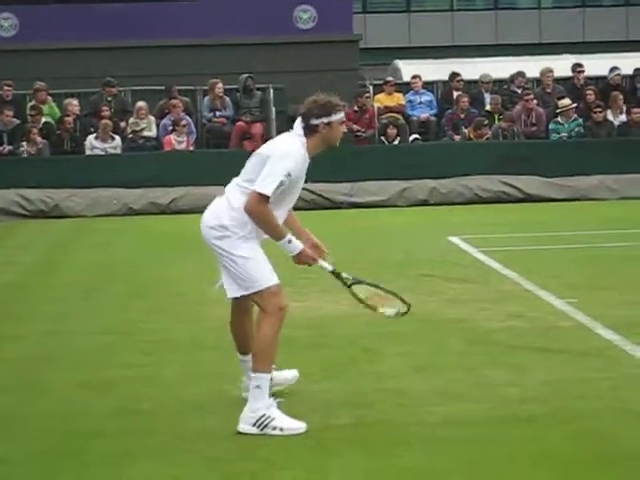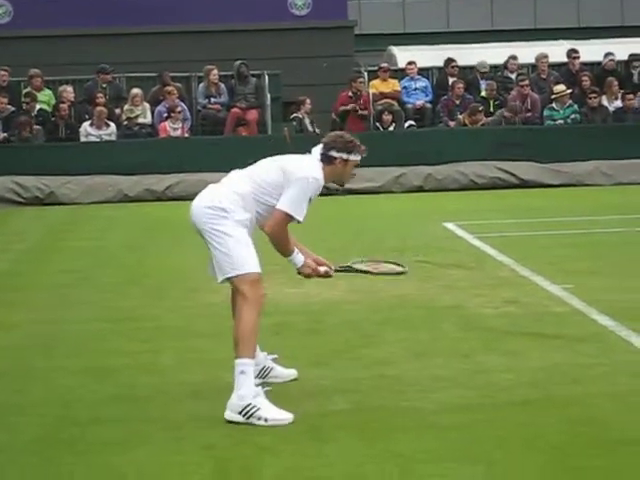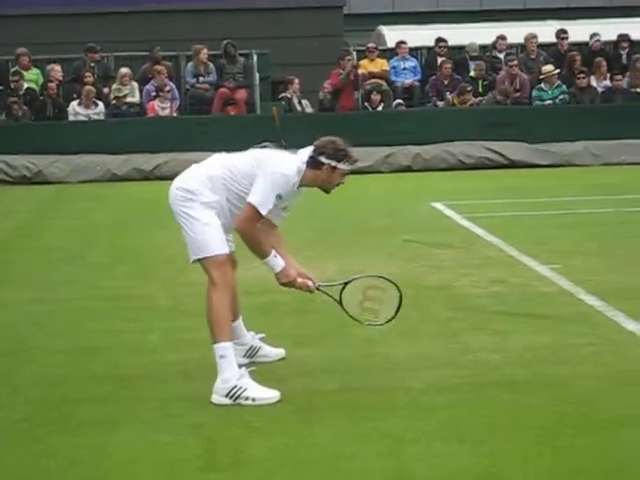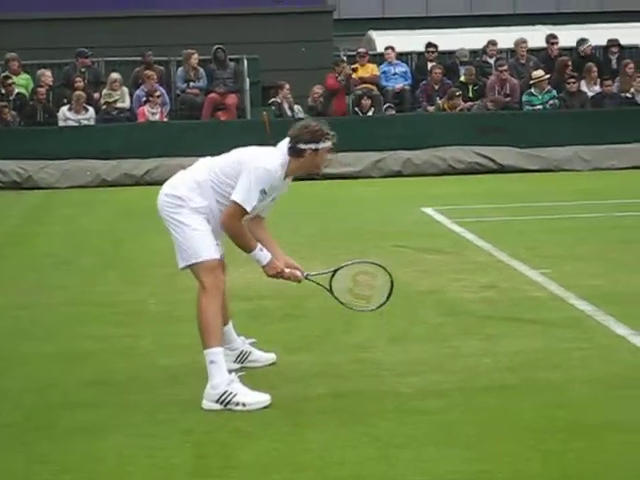
dt=0.5s
person 1, frame 1
left shoulder: (295, 147)
right shoulder: (290, 153)
left elbow: (274, 201)
right elbow: (255, 204)
left wrist: (305, 235)
right wrist: (293, 246)
left hip: (228, 222)
right hip: (229, 226)
left knee: (244, 301)
right knee: (274, 305)
left ankle: (255, 377)
right ankle: (258, 411)
person 1, frame 2
left shoulder: (302, 168)
right shoulder: (310, 177)
left elbow: (270, 223)
right elbow: (273, 228)
left wrist: (307, 255)
right wrist: (298, 261)
left hip: (211, 205)
right hip: (220, 212)
left knee: (243, 286)
right knee: (251, 294)
left ankle: (254, 363)
right ankle: (244, 398)
person 1, frame 3
left shoulder: (293, 179)
right shoulder: (283, 172)
left elbow: (267, 228)
right elbow: (244, 225)
left wrist: (292, 267)
right wrist: (277, 266)
left hip: (203, 196)
right hip: (194, 195)
left knee: (225, 268)
right knee: (221, 276)
left ankle: (241, 343)
right ankle: (229, 381)
person 1, frame 4
left shoulder: (282, 174)
right shoulder: (267, 168)
left elbow: (254, 219)
right elbow: (230, 221)
left wrist: (280, 257)
right wrist: (263, 258)
left hip: (193, 202)
right hip: (182, 200)
left knee: (216, 274)
right knee: (212, 282)
left ankle: (232, 348)
right ankle: (219, 386)
